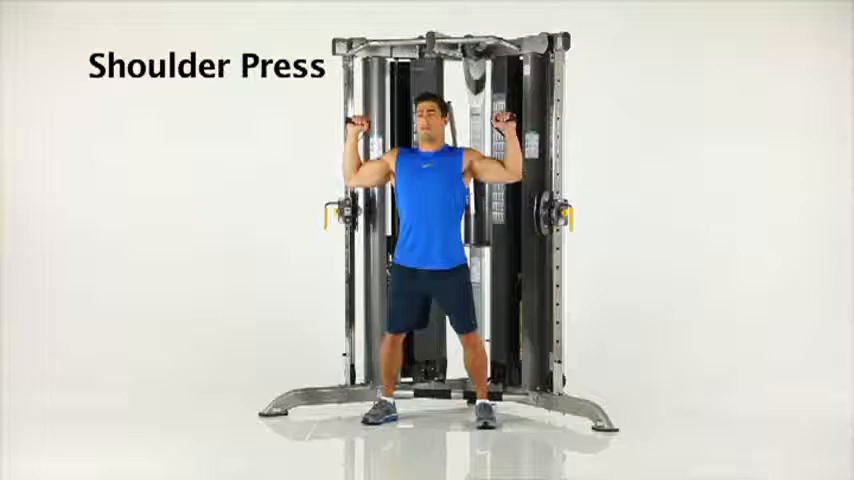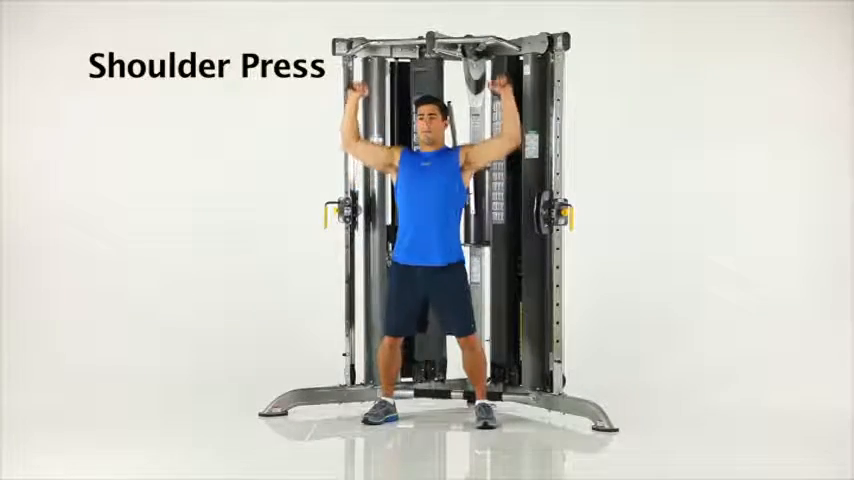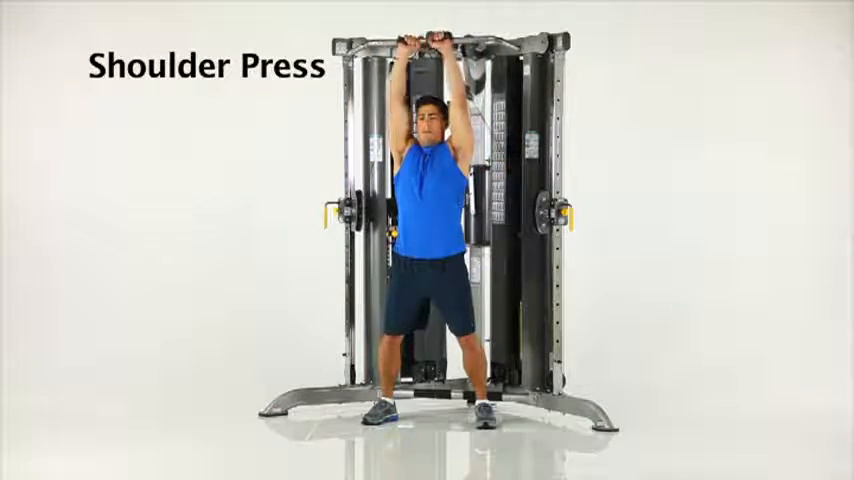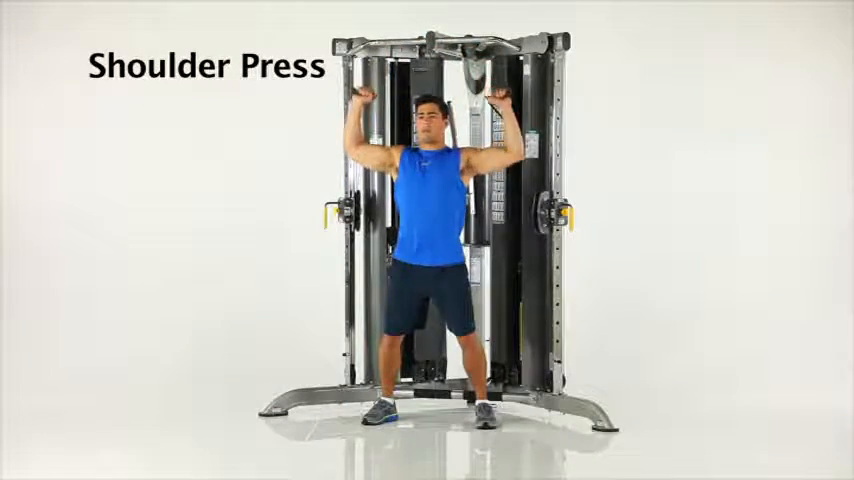
dt=1s
person 1, frame 1
left shoulder: (464, 159)
right shoulder: (396, 159)
left elbow: (512, 174)
right elbow: (352, 177)
left wrist: (509, 133)
right wrist: (353, 135)
left hip: (451, 266)
right hip: (407, 265)
left knee: (469, 335)
right knee: (393, 334)
left ankle: (482, 402)
right ankle: (386, 401)
person 1, frame 2
left shoulder: (462, 159)
right shoulder: (398, 159)
left elbow: (509, 140)
right elbow: (352, 144)
left wrist: (506, 96)
right wrist: (354, 100)
left hip: (448, 266)
right hip: (405, 265)
left knee: (468, 338)
right knee: (391, 337)
left ankle: (482, 403)
right ankle: (386, 401)
person 1, frame 3
left shoulder: (456, 153)
right shoulder: (403, 152)
left elbow: (460, 102)
right elbow: (395, 102)
left wrist: (448, 53)
right wrist: (403, 54)
left hip: (448, 263)
right hip: (406, 262)
left knee: (467, 337)
right knee: (391, 336)
left ankle: (482, 403)
right ankle: (386, 402)
person 1, frame 4
left shoulder: (463, 160)
right shoulder: (398, 157)
left elbow: (514, 153)
right elbow: (353, 149)
left wrist: (506, 109)
right wrist: (356, 105)
left hip: (449, 266)
right hip: (406, 265)
left knee: (468, 337)
right knee: (391, 336)
left ankle: (482, 402)
right ankle: (386, 401)
